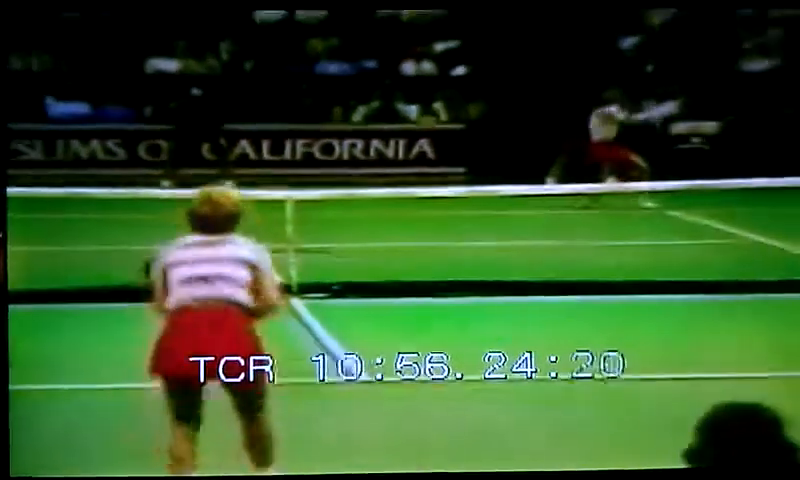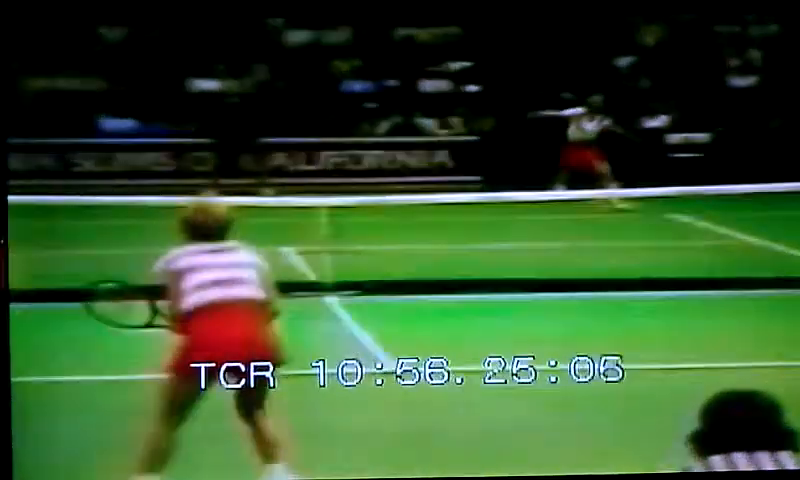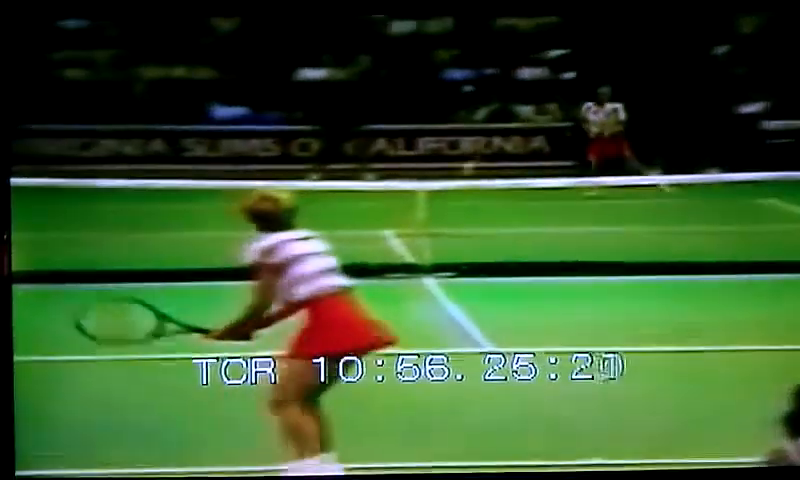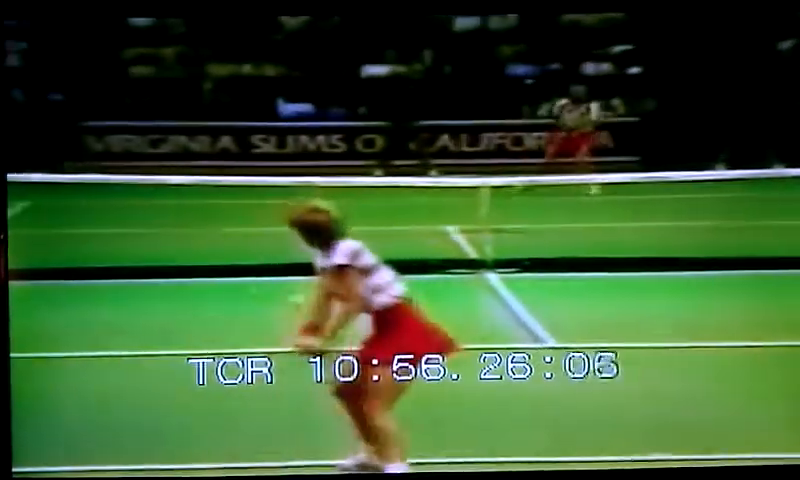
dt=0.5s
person 1, frame 1
left shoulder: (172, 252)
right shoulder: (250, 250)
left elbow: (161, 302)
right elbow: (271, 302)
left hip: (181, 340)
right hip: (235, 341)
left knee: (184, 424)
right knee: (253, 415)
person 1, frame 2
left shoulder: (175, 258)
right shoulder: (249, 255)
left elbow: (176, 312)
right elbow: (272, 308)
left wrist: (186, 329)
left hip: (207, 339)
right hip: (255, 337)
left knee: (169, 421)
right knee: (253, 411)
person 1, frame 3
left shoulder: (266, 246)
right shoulder: (312, 239)
left elbow: (262, 303)
left wrist: (234, 329)
right wrist: (255, 326)
left hip: (330, 324)
right hip: (353, 318)
left knee: (283, 402)
right knee: (304, 398)
left ankle: (313, 468)
right ankle: (327, 466)
person 1, frame 4
left shoulder: (344, 253)
right shoulder: (328, 256)
left elbow: (356, 301)
right elbow: (324, 300)
left wrist: (325, 337)
right wrist: (309, 333)
left hip: (403, 331)
right hip: (390, 331)
left knee: (376, 407)
right knee: (346, 389)
right ankle: (375, 453)
